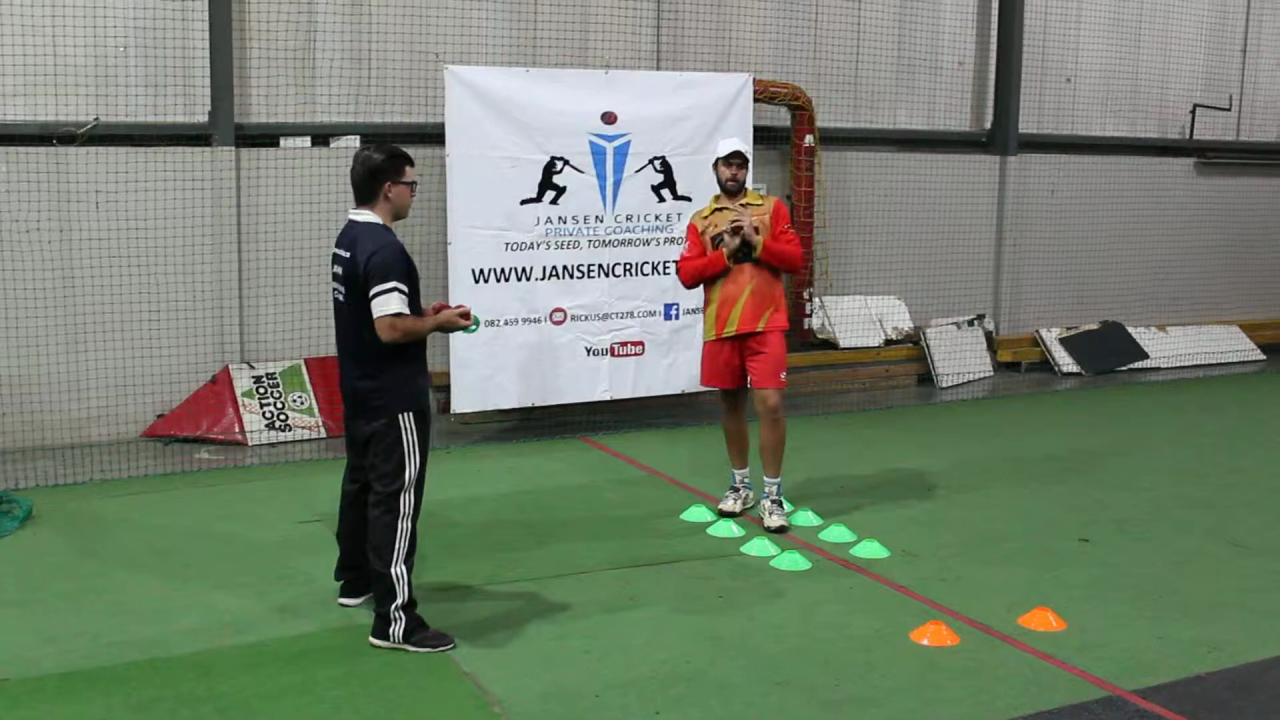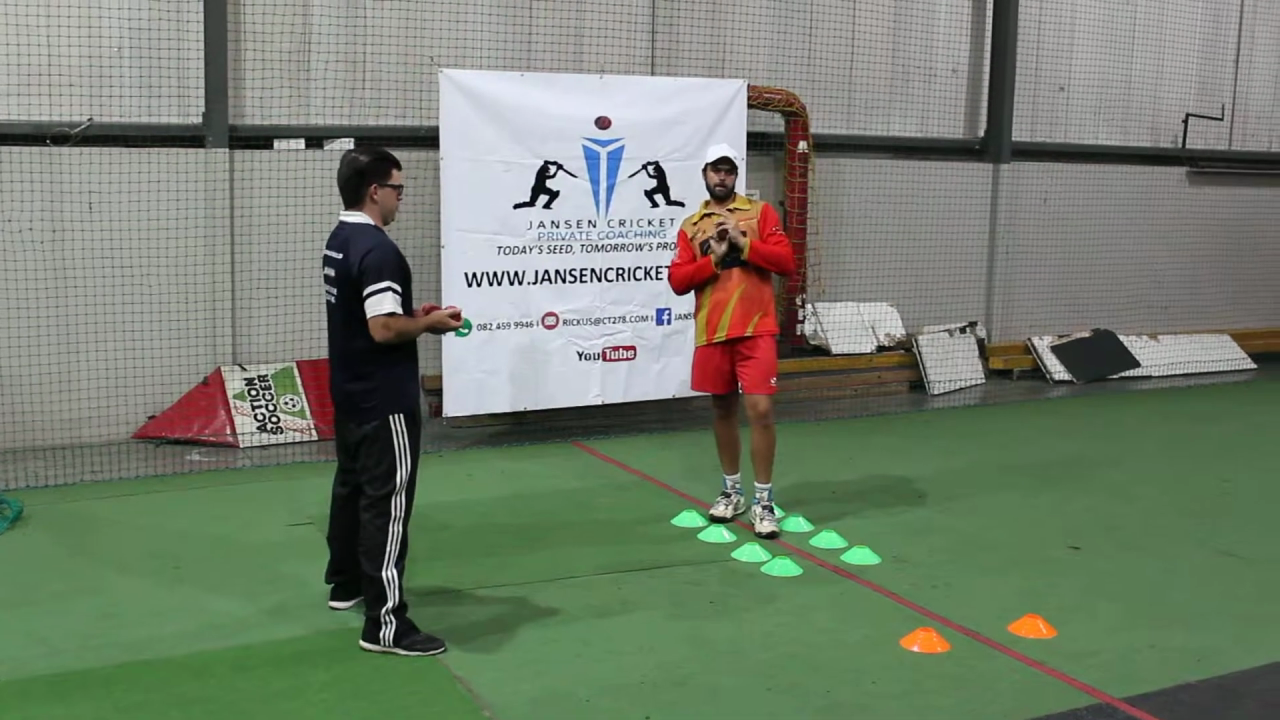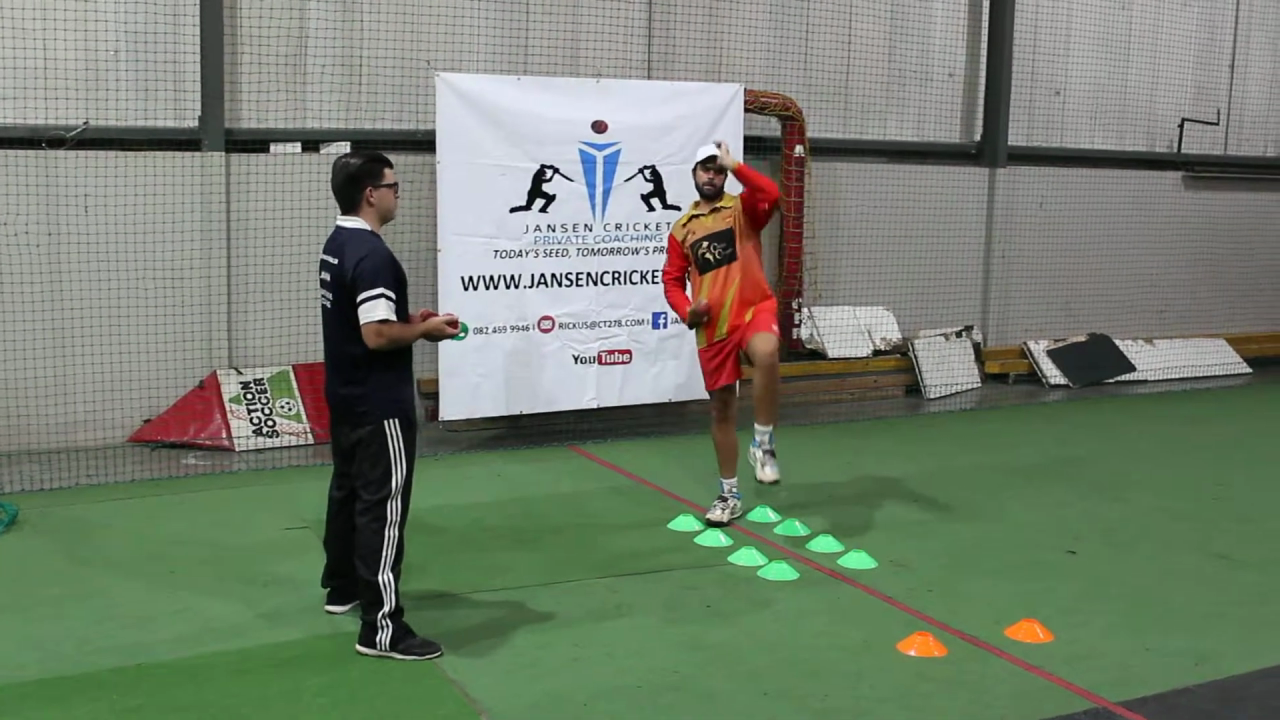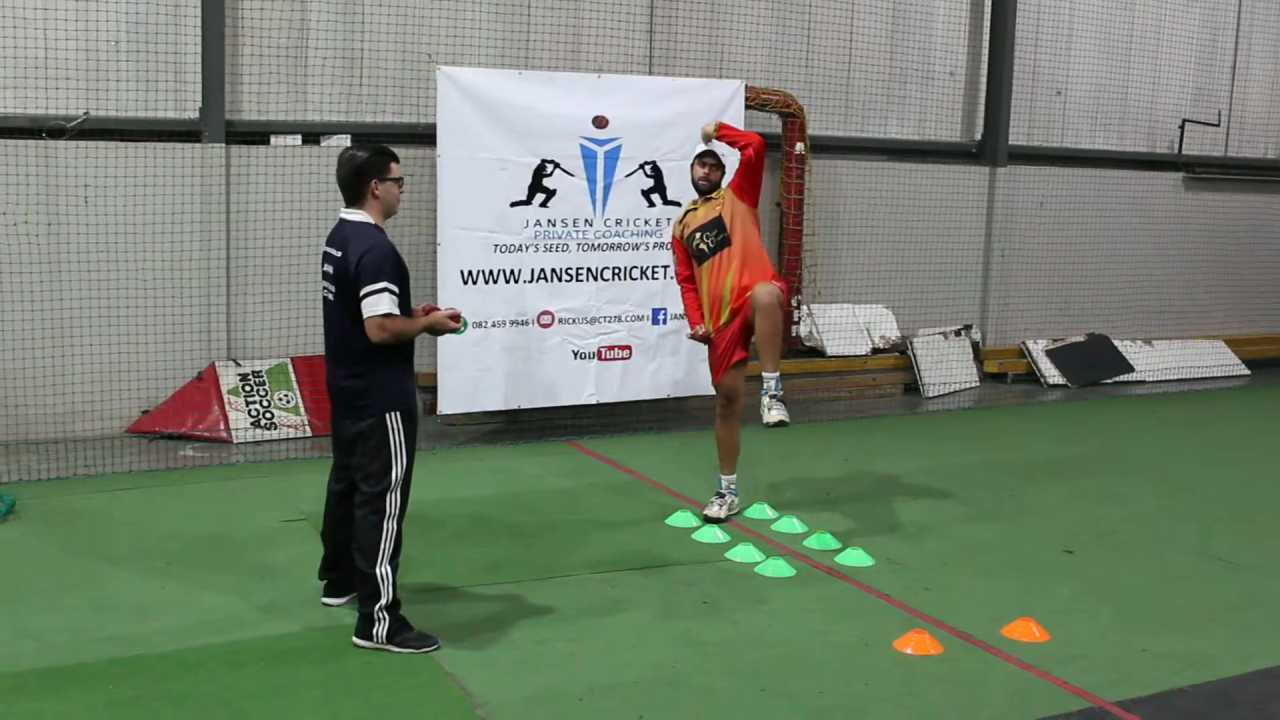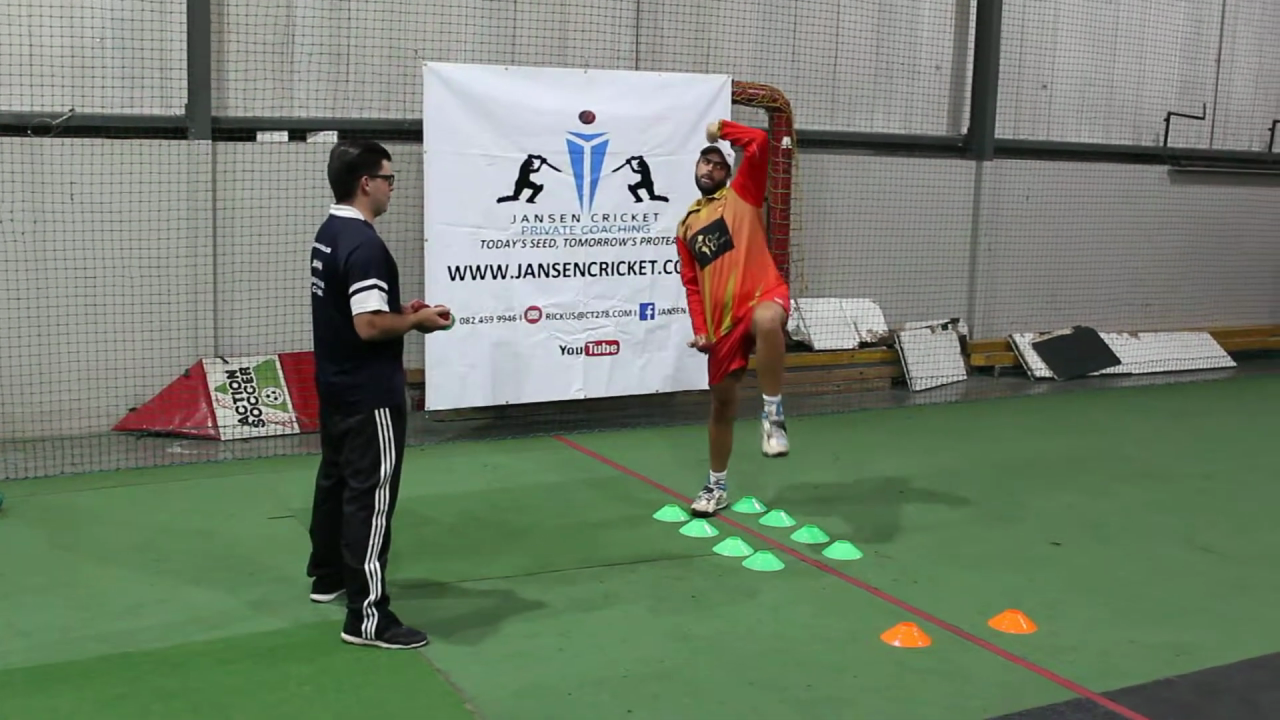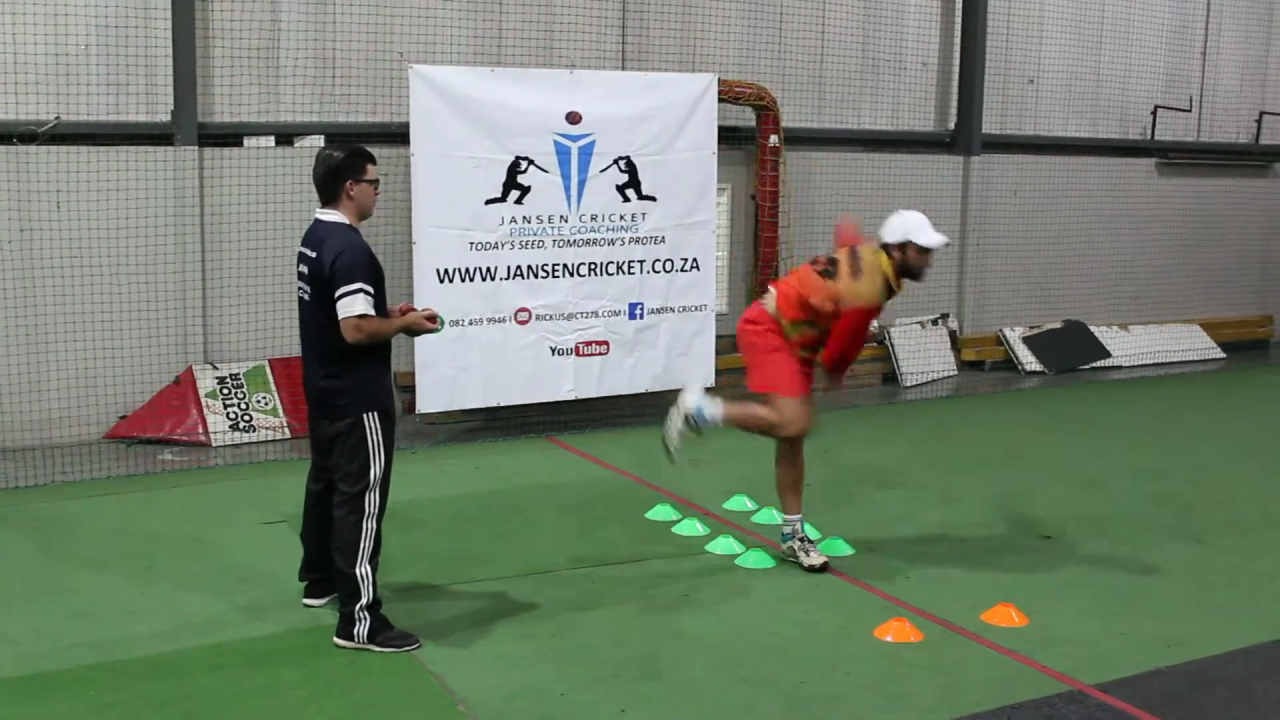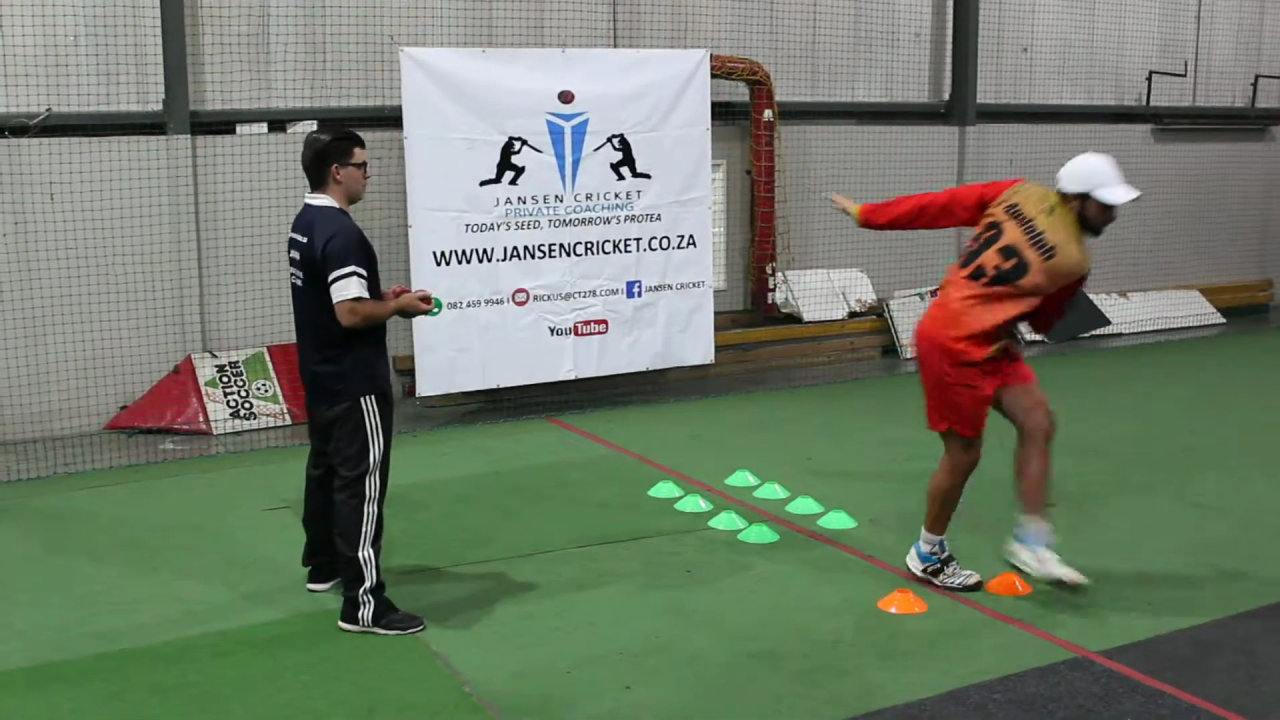
dt=0.7s
person 1, frame 1
left shoulder: (349, 238)
right shoulder: (384, 249)
right elbow: (390, 329)
left wrist: (420, 312)
right wrist: (439, 323)
left hip: (360, 391)
right hip: (393, 399)
left knee: (362, 484)
right knee: (396, 500)
left ankle: (355, 580)
right ankle: (394, 620)
person 1, frame 2
left shoulder: (339, 241)
right shoulder: (377, 249)
right elbow: (385, 329)
left wrist: (412, 313)
right wrist: (430, 322)
left hip: (351, 392)
right hip: (384, 400)
left knee: (352, 486)
right knee: (387, 503)
left ankle: (346, 583)
right ankle: (385, 623)
person 1, frame 3
left shoulder: (337, 244)
right shoulder: (372, 255)
right elbow: (377, 335)
left wrist: (408, 318)
right wrist: (425, 329)
left hip: (347, 397)
right hip: (378, 405)
left knee: (349, 491)
right knee: (383, 508)
left ankle: (342, 587)
right ankle: (381, 627)
person 1, frame 4
left shoulder: (339, 237)
right shoulder: (375, 248)
right elbow: (380, 329)
left wrist: (411, 313)
right wrist: (428, 323)
left hip: (347, 388)
right hip: (380, 397)
left knee: (347, 483)
right knee: (382, 501)
left ankle: (339, 579)
right ankle: (377, 619)
person 1, frame 5
left shoulder: (329, 233)
right shoulder: (365, 245)
right elbow: (369, 325)
left wrist: (400, 309)
right wrist: (417, 320)
left hip: (336, 384)
right hip: (369, 394)
left knee: (336, 479)
right knee: (370, 497)
left ankle: (328, 575)
right ankle: (367, 615)
person 1, frame 6
left shoulder: (314, 237)
right shoulder: (350, 249)
right elbow: (355, 330)
left wrist: (386, 312)
right wrist: (404, 324)
left hip: (325, 389)
right hip: (357, 398)
left knee: (326, 483)
right knee: (361, 501)
left ankle: (319, 579)
right ankle: (359, 619)
person 1, frame 7
left shoulder: (305, 222)
right shoulder: (341, 233)
right elbow: (351, 313)
left wrist: (379, 295)
right wrist: (399, 306)
left hip: (321, 375)
right hip: (354, 383)
left knee: (325, 469)
right knee: (360, 485)
left ankle: (322, 564)
right ankle: (362, 602)
person 2, frame 1
left shoulder: (771, 208)
right shoulder: (701, 221)
left elbow: (795, 259)
right elbow: (687, 275)
left wrist: (756, 239)
right wrist: (726, 252)
left hip: (765, 325)
right hip: (721, 328)
left knee: (770, 404)
right knee: (732, 404)
left ankle: (772, 495)
right ankle: (740, 485)
person 2, frame 2
left shoulder: (761, 212)
right shoulder: (691, 226)
left elbow: (785, 262)
right elbow: (677, 281)
left wrist: (743, 243)
right wrist: (713, 258)
left hip: (755, 330)
right hip: (712, 333)
left knee: (760, 410)
right knee: (723, 409)
left ankle: (763, 500)
right ankle: (731, 491)
person 2, frame 3
left shoulder: (743, 208)
right shoulder: (681, 229)
left elbow: (771, 194)
right elbow: (672, 280)
left wrist: (734, 164)
right wrist: (686, 310)
left hip: (754, 311)
right hip: (713, 326)
left knee: (766, 351)
right knee: (722, 407)
left ankle: (763, 441)
right ankle: (729, 494)
person 2, frame 4
left shoulder: (739, 195)
right shoulder: (682, 226)
left elbow: (755, 146)
right elbow: (687, 281)
left wrist: (716, 129)
right wrist: (696, 321)
left hip: (755, 301)
right hip: (720, 317)
left knee: (766, 294)
right knee: (727, 399)
left ankle: (772, 391)
right ankle: (728, 490)
person 2, frame 5
left shoulder: (742, 194)
right shoulder: (687, 227)
left elbow: (759, 142)
right elbow: (693, 285)
left wrist: (721, 127)
right wrist: (700, 331)
left hip: (763, 295)
right hip: (722, 320)
left knee: (766, 326)
right knee: (721, 404)
left ankle: (772, 414)
right ankle: (716, 486)
person 2, frame 6
left shoulder: (867, 252)
right shoulder: (867, 296)
left elbow: (849, 234)
right elbow: (838, 352)
left wrist: (846, 244)
right wrist: (834, 373)
left hip: (792, 339)
right hip: (769, 331)
left knee: (793, 440)
right knee: (792, 425)
left ankle: (793, 533)
right ankle: (700, 408)
person 2, frame 7
left shoulder: (1017, 197)
right shoulder: (1070, 263)
left elbow: (934, 204)
right elbow: (1043, 318)
left wrist: (865, 214)
left hip: (985, 342)
right hip: (955, 345)
left knee: (1039, 424)
right knee: (963, 455)
left ankle: (1032, 544)
right ankle: (929, 557)
